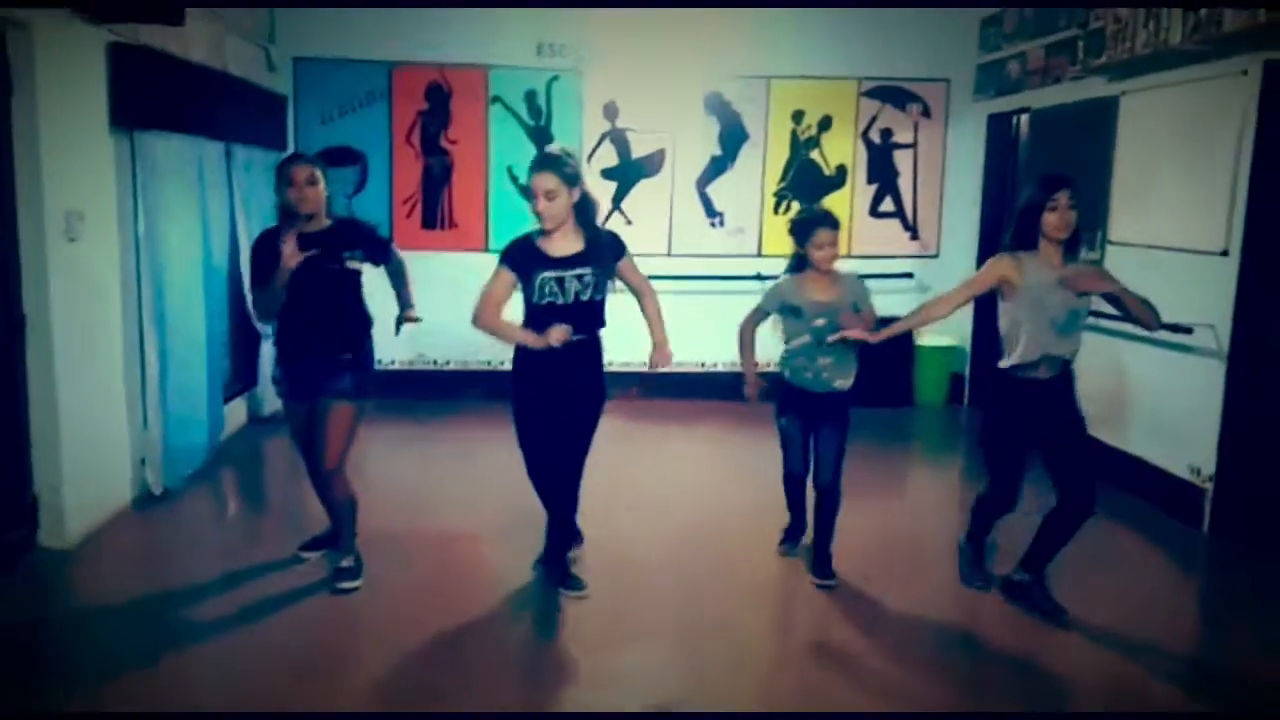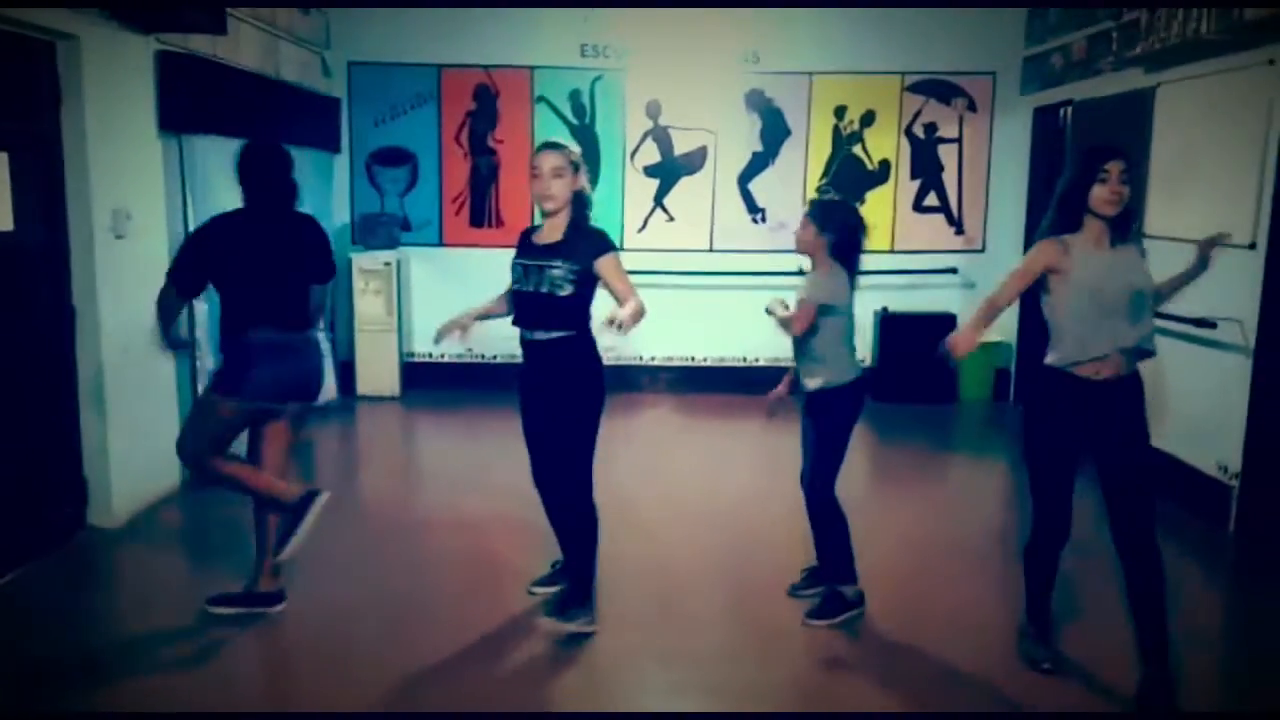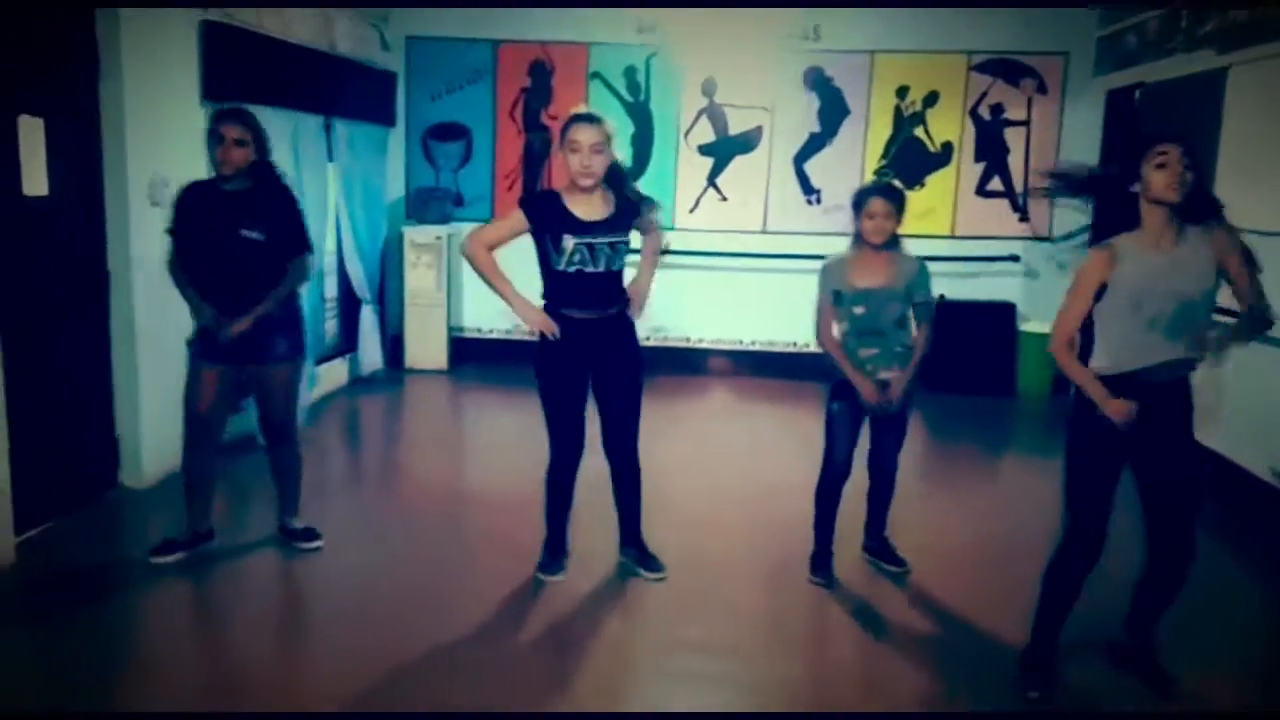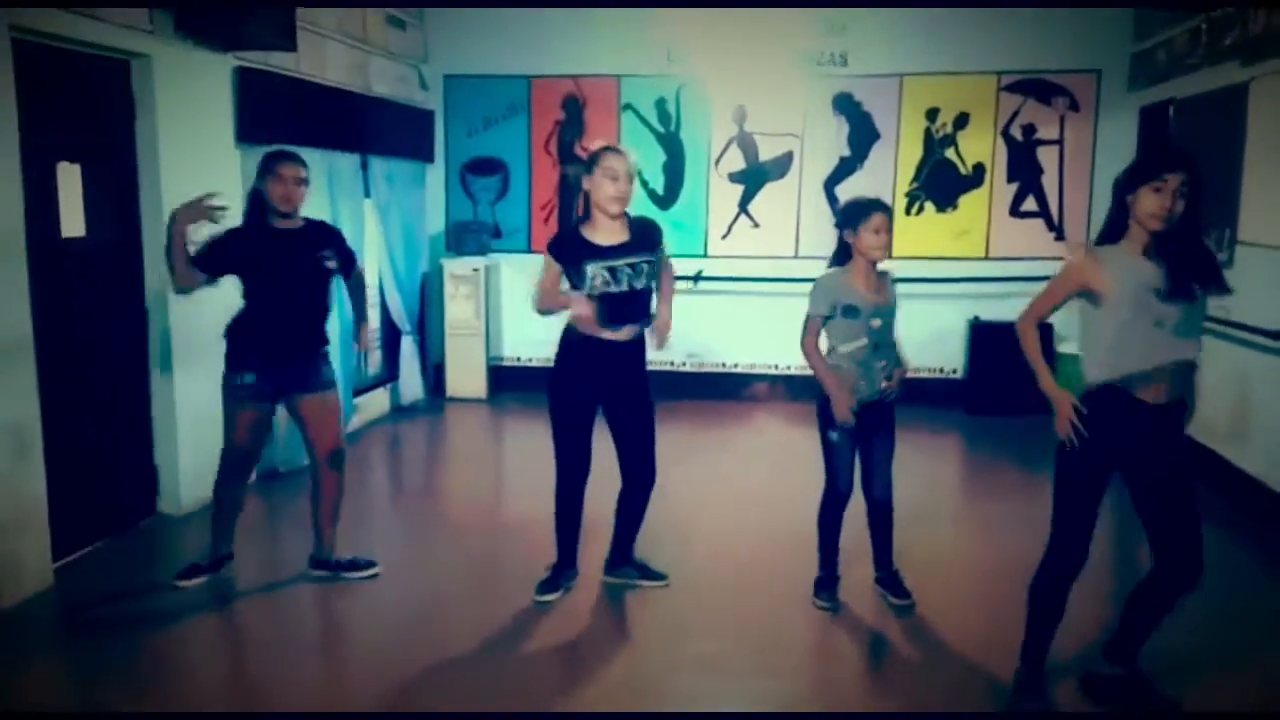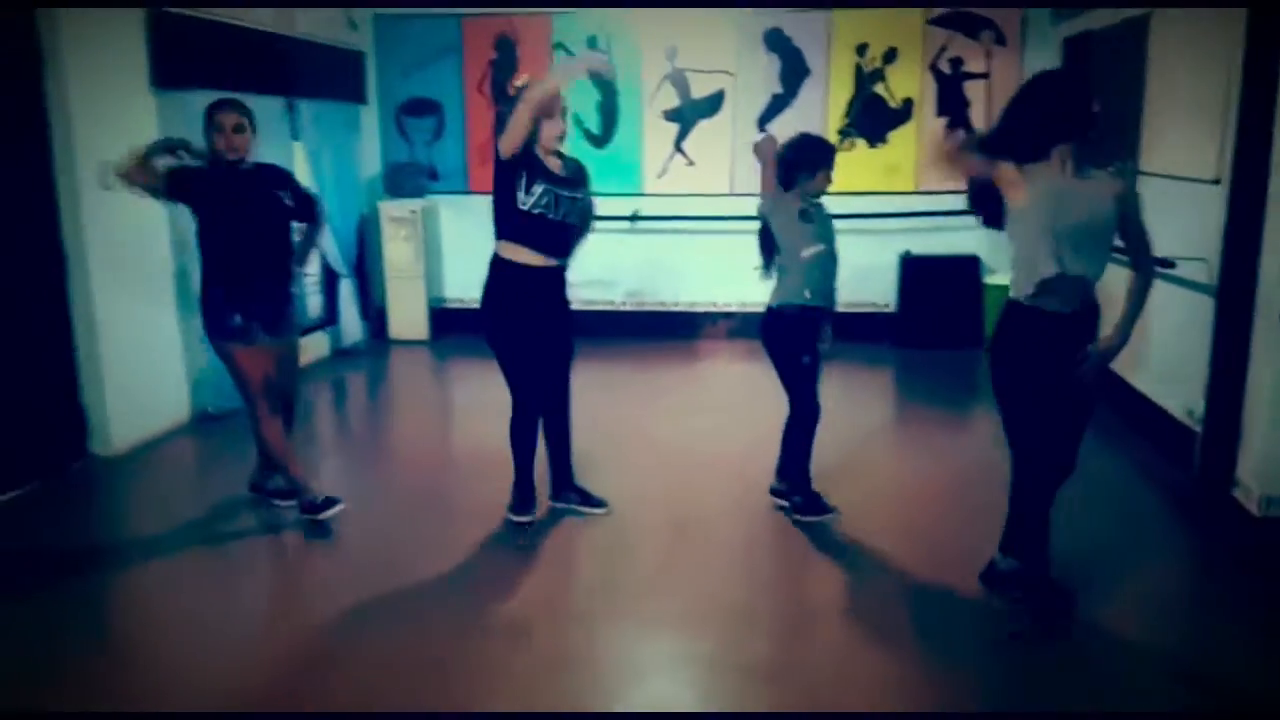
dt=1s
person 1, frame 1
left shoulder: (1088, 274)
right shoulder: (1009, 266)
left elbow: (1150, 320)
right elbow: (946, 304)
left wrist: (1112, 290)
right wrist: (884, 333)
left hip: (1059, 395)
right hip: (1014, 393)
left knee: (1080, 498)
right knee: (1004, 495)
left ankle: (1027, 578)
right ankle: (972, 549)
person 1, frame 2
left shoulder: (1137, 256)
right shoulder: (1054, 251)
right elbow: (1003, 297)
left wrist: (1197, 267)
right wrist: (972, 329)
left hip: (1122, 401)
right hip: (1059, 398)
left knee: (1137, 537)
right knee: (1051, 525)
left ankle: (1156, 668)
right ankle: (1036, 626)
person 1, frame 3
left shoulder: (1215, 241)
right shoulder: (1108, 256)
left elbow: (1258, 314)
right elbow: (1061, 343)
left wrist: (1225, 335)
right wrist: (1102, 398)
left hip: (1169, 409)
right hip: (1102, 409)
left knee: (1176, 548)
right knee: (1084, 541)
left ankle: (1135, 642)
right ankle: (1039, 650)
person 1, frame 4
left shoulder: (1184, 261)
right shoulder: (1094, 264)
right elbow: (1027, 322)
left wrist: (1187, 402)
right wrist: (1054, 392)
left hip: (1162, 430)
right hip: (1105, 422)
left knee: (1181, 565)
right knee: (1066, 557)
left ankle: (1114, 666)
right ankle: (1031, 673)
person 1, frame 5
left shoulder: (1112, 186)
right shoulder: (1014, 176)
left elbow: (1144, 261)
right elbow: (956, 153)
left wrist: (1121, 331)
left hip: (1080, 333)
right hip: (1024, 331)
left knee: (1055, 460)
right knee: (1034, 460)
left ankle: (1013, 561)
right ankle: (1022, 569)
person 2, frame 1
left shoulder: (605, 245)
right shoulder: (520, 252)
left elbow: (642, 290)
right elbow: (484, 316)
left wrist: (658, 337)
right wrist: (536, 340)
left hip: (583, 372)
right hip: (532, 375)
left knee: (567, 468)
right knee: (540, 466)
left ankle: (556, 553)
right ankle: (564, 535)
person 2, frame 2
left shoulder: (591, 241)
right shoulder: (527, 239)
left elbow: (634, 302)
left wrist: (624, 315)
right wrist: (473, 316)
left hip: (574, 374)
right hip: (535, 373)
left knee: (571, 482)
right knee: (547, 478)
left ankle: (581, 598)
right ankle: (573, 562)
person 2, frame 3
left shoulder: (628, 203)
right shoulder: (541, 206)
left elbow: (654, 234)
right elbow: (475, 246)
left wrist: (642, 282)
right wrist: (520, 305)
left hip: (616, 339)
right hip: (561, 341)
left knee: (623, 449)
right knee: (565, 451)
left ankle: (633, 543)
right ankle: (555, 545)
person 2, frame 4
left shoulder: (648, 233)
right shoulder: (567, 243)
left elbow: (664, 274)
right elbow: (542, 301)
left wrist: (661, 316)
right wrist: (567, 302)
left hip: (629, 365)
right hip: (578, 364)
left knee: (641, 471)
right knee: (572, 473)
left ankle: (620, 560)
right ankle: (564, 567)
person 2, frame 5
left shoulder: (574, 171)
right shoulder: (514, 157)
left elbow: (584, 213)
right elbow: (529, 104)
left wrist: (566, 244)
right wrist: (580, 67)
left hip: (551, 292)
right hip: (507, 290)
left knee: (555, 396)
right knee: (527, 396)
left ankle: (564, 486)
right ankle: (524, 490)
person 3, frame 1
left shoulder: (353, 234)
right shoulder: (269, 245)
left elbow: (392, 257)
right elbow: (266, 311)
left wrist: (405, 303)
right wrist: (284, 270)
left hip: (345, 364)
right hip: (294, 363)
left knee: (329, 466)
right knee: (313, 460)
left ankle: (348, 551)
right ankle: (338, 528)
person 3, frame 2
left shoulder: (216, 233)
right shoulder: (309, 230)
left elbow: (171, 300)
left wrist: (169, 335)
left hip: (252, 360)
right hip: (301, 359)
left knee: (196, 453)
right knee: (266, 469)
left ankle: (296, 499)
right ankle: (264, 585)
person 3, frame 3
left shoulder: (274, 199)
right shoulder: (193, 198)
left elbow: (300, 268)
right elbow: (177, 260)
left wrist: (250, 317)
right wrist: (197, 302)
left hip: (272, 331)
right hip: (212, 333)
left knee: (280, 431)
right knee: (199, 433)
left ankle: (290, 519)
right ankle: (198, 529)
person 3, frame 4
left shoulder: (325, 236)
right shoulder: (242, 241)
left elbow: (352, 272)
right elbow: (184, 283)
left wrist: (363, 320)
right wrist: (177, 226)
left hip: (309, 364)
right hip: (253, 366)
left knee: (329, 457)
right knee: (236, 464)
left ankle: (325, 554)
right ankle: (219, 552)
person 3, frame 5
left shoulder: (278, 179)
right shoulder: (199, 180)
left elbow: (313, 215)
right elbow: (133, 175)
left wrist: (301, 253)
right wrist: (166, 148)
left hip: (277, 302)
right hip: (230, 308)
left knee: (285, 397)
right knee: (263, 402)
left ankle: (266, 478)
right ankle: (304, 494)
person 4, frame 1
left shoulder: (852, 285)
right shoulder: (783, 290)
left elbow: (872, 329)
right elbow: (746, 328)
left wrist: (860, 331)
right wrist: (750, 376)
left hip: (834, 396)
right hip: (793, 393)
left knee: (827, 478)
right knee: (794, 470)
left ankle: (821, 554)
right ankle: (796, 525)
person 4, frame 2
left shoulder: (824, 277)
right shoulder: (832, 277)
left elbow: (797, 328)
left wrist: (778, 309)
right wrist: (788, 382)
left hip: (837, 395)
right hip: (822, 394)
left knee: (818, 487)
right knee: (813, 483)
left ankle: (847, 589)
right ankle: (827, 569)
person 4, frame 3
left shoulder: (912, 270)
right shoulder: (835, 269)
left elbow: (924, 329)
right elbow: (824, 331)
left wrist: (905, 379)
right wrist: (857, 379)
left hip: (893, 385)
right hip: (847, 383)
left knee: (884, 468)
right knee: (835, 467)
left ankle: (875, 540)
right ankle: (821, 551)
person 4, frame 4
left shoulder: (886, 283)
right shoulder: (833, 283)
right elbow: (809, 341)
left wrist: (900, 367)
right wrist: (833, 390)
left hip: (880, 405)
right hip: (842, 403)
left knee: (879, 493)
right knee: (839, 490)
left ankle: (885, 572)
right ankle: (827, 576)
person 4, frame 5
left shoulder: (816, 212)
right shoulder: (780, 205)
right elbow: (764, 152)
left wrist: (825, 317)
right wrist: (772, 154)
left hip: (812, 319)
right hip: (787, 320)
left knee: (807, 407)
right knee: (805, 407)
left ankle: (790, 483)
right ankle: (793, 490)
